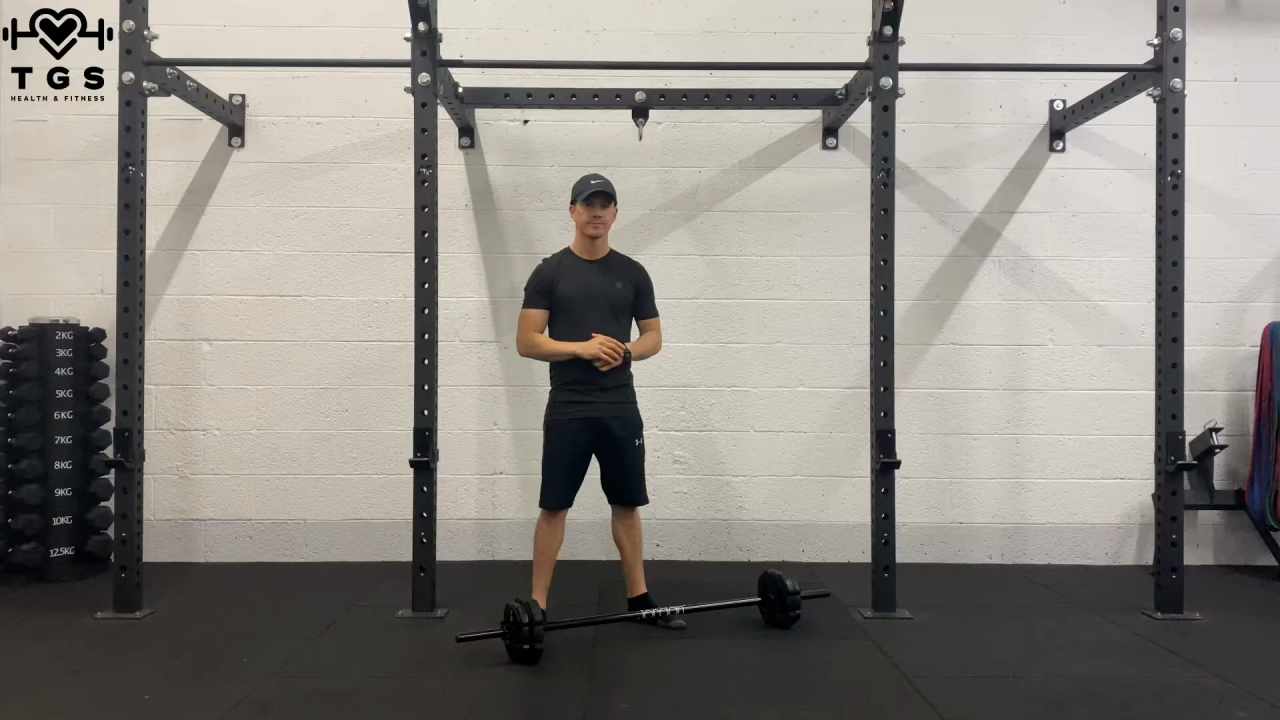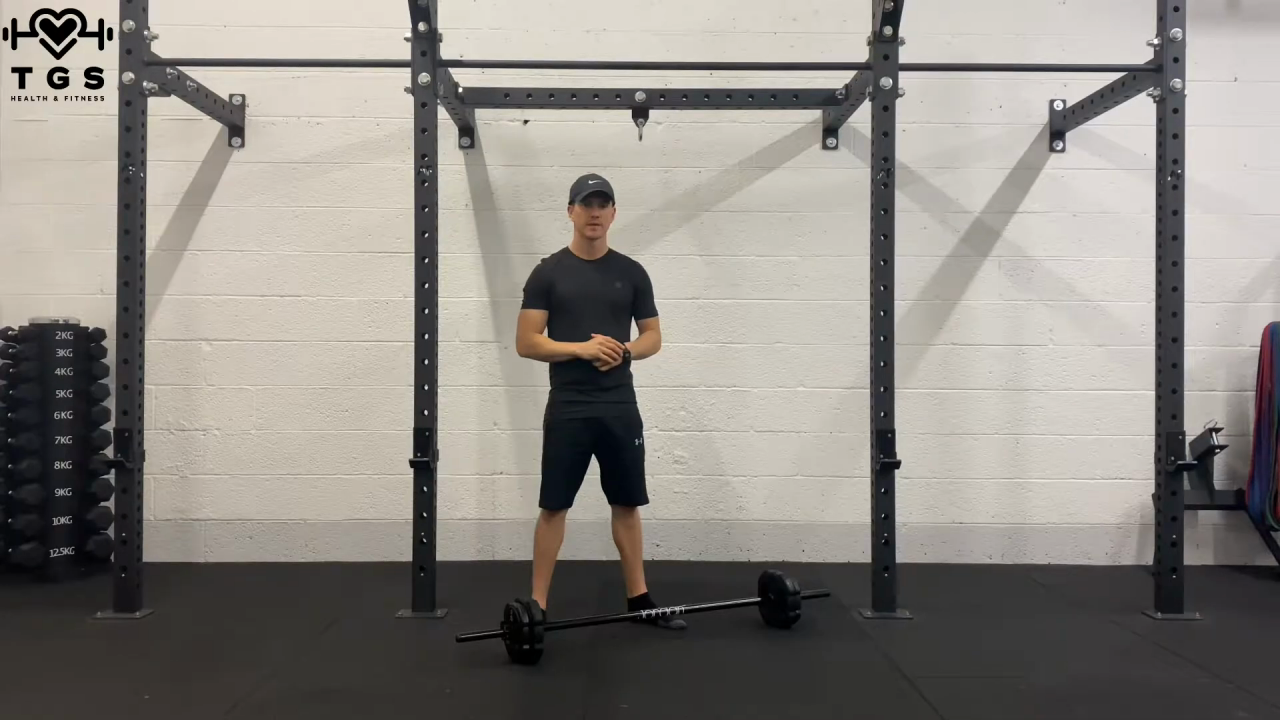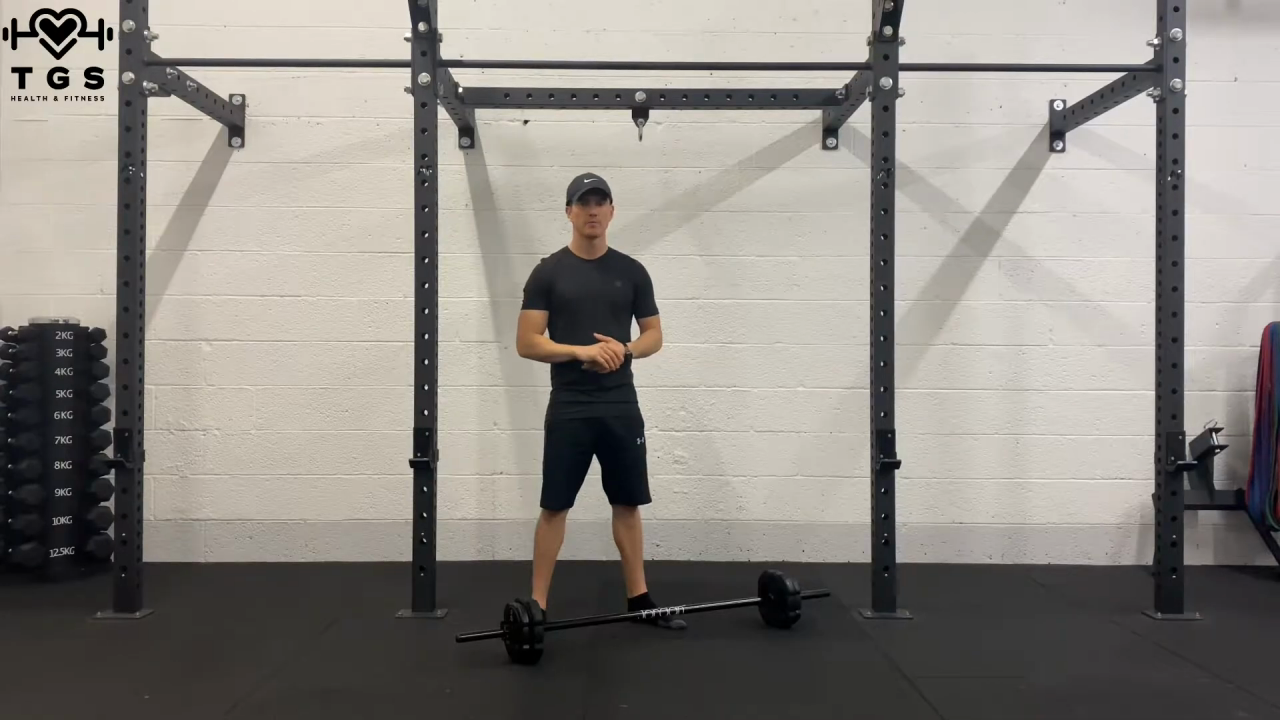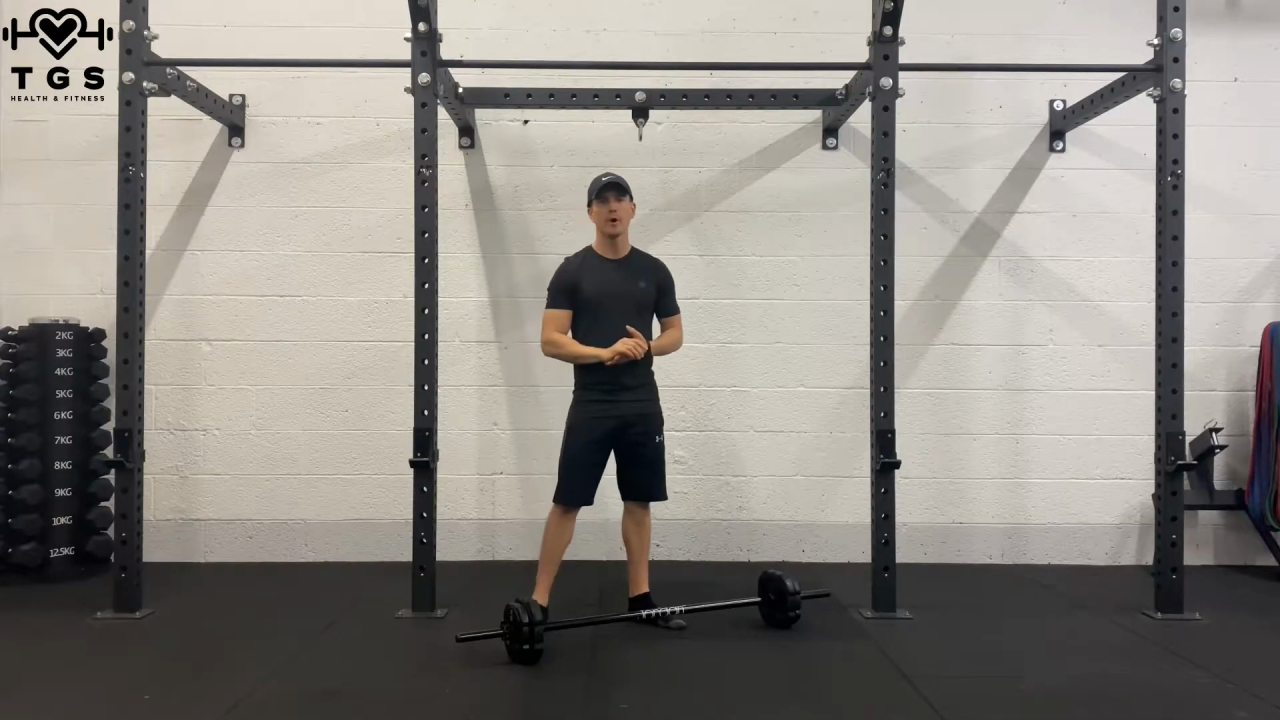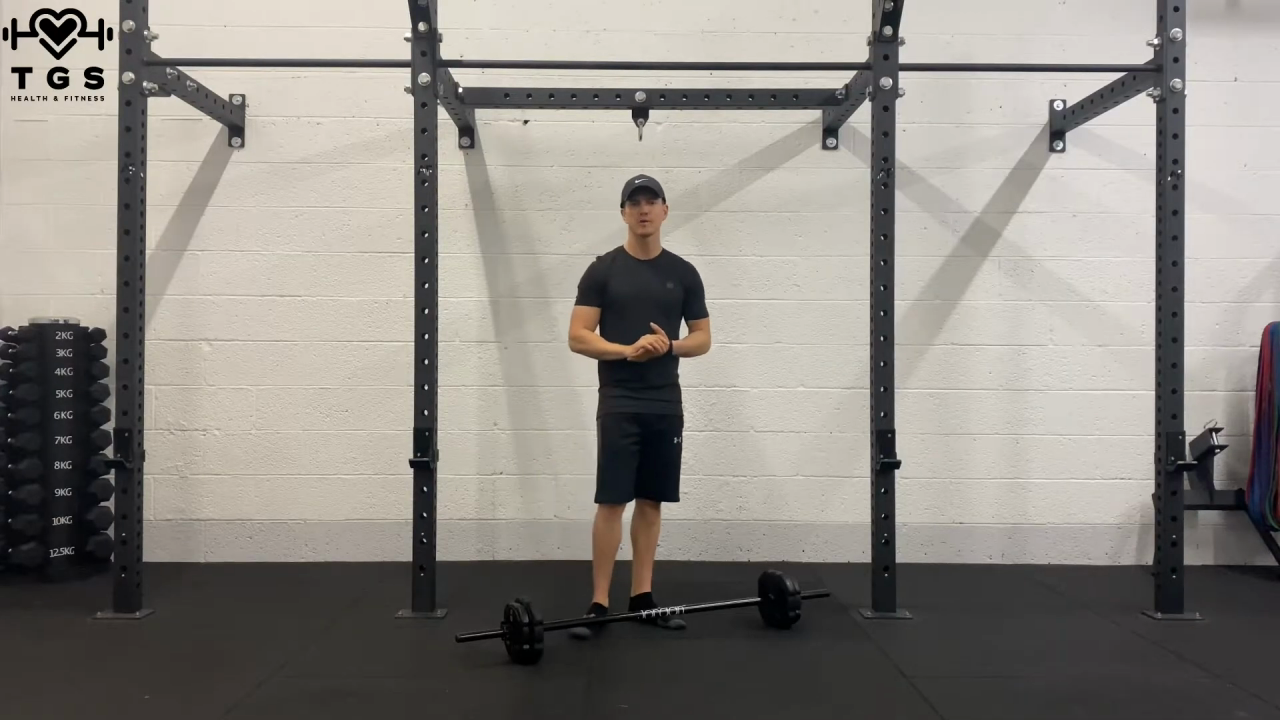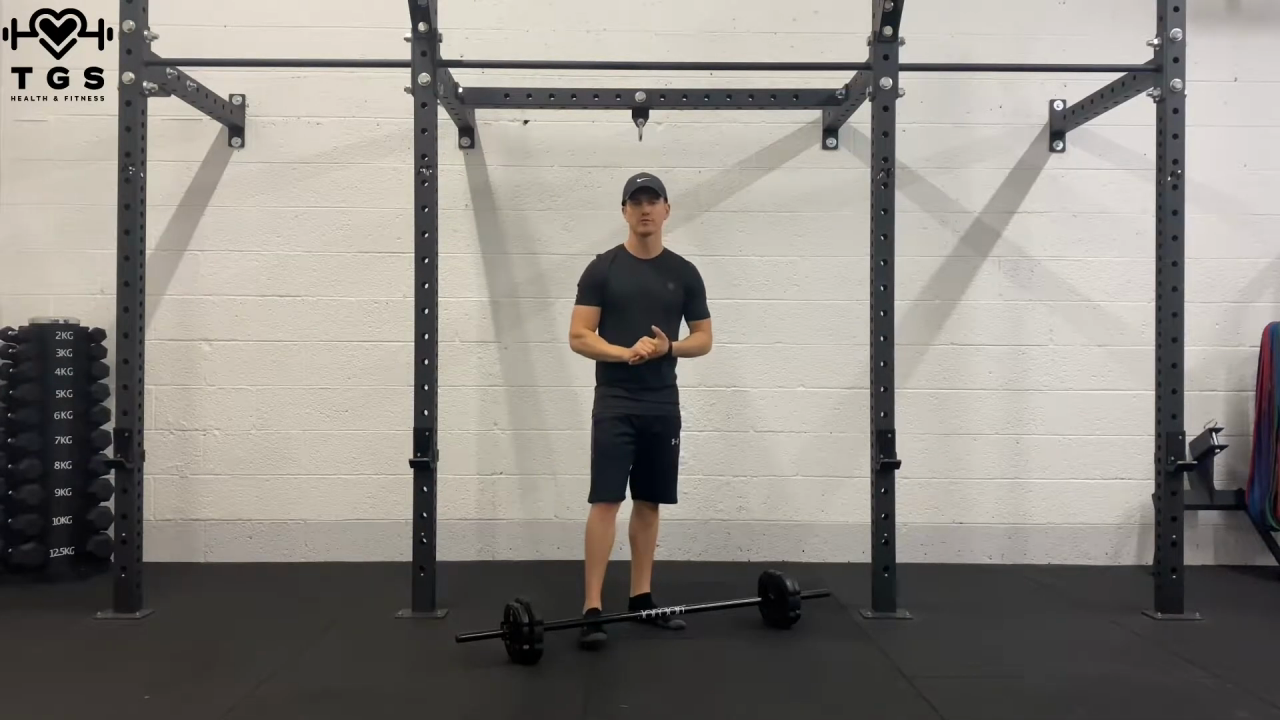
dt=0.5s
person 1, frame 1
left shoulder: (632, 273)
right shoulder: (550, 271)
left elbow: (654, 338)
right elbow: (526, 341)
left wrist: (624, 351)
right wrist: (582, 348)
left hip: (620, 407)
right hip: (568, 409)
left knee: (627, 503)
right knee: (554, 506)
left ankle: (638, 597)
right ankle: (537, 604)
person 1, frame 2
left shoulder: (631, 273)
right shoulder: (549, 272)
left elbow: (653, 337)
right elbow: (526, 342)
left wrist: (624, 350)
right wrist: (581, 348)
left hip: (620, 407)
right hip: (568, 408)
left knee: (627, 503)
right knee: (554, 506)
left ankle: (638, 596)
right ankle: (538, 603)
person 1, frame 3
left shoulder: (631, 271)
right shoulder: (548, 272)
left elbow: (654, 335)
right elbow: (527, 342)
left wrist: (624, 350)
right wrist: (581, 351)
left hip: (621, 406)
right hip: (570, 408)
left knee: (628, 503)
right knee: (555, 506)
left ankle: (639, 597)
right ankle: (538, 605)
person 1, frame 4
left shoulder: (654, 270)
right shoulder: (573, 271)
left elbow: (675, 333)
right elbow: (550, 341)
left wrist: (648, 347)
right wrist: (604, 353)
left hip: (643, 404)
right hip: (592, 406)
left knee: (640, 501)
right knee: (568, 502)
left ankle: (640, 596)
right ankle: (539, 601)
person 1, frame 5
left shoulder: (683, 273)
right shoulder: (603, 270)
left elbow: (703, 338)
right elbow: (578, 337)
left wrist: (670, 345)
right wrist: (628, 349)
left hip: (665, 403)
right hip: (619, 401)
left knee: (651, 501)
right knee: (612, 501)
left ankle: (642, 595)
right ankle: (599, 602)
person 1, frame 6
left shoulder: (684, 272)
right shoulder: (602, 269)
left elbow: (703, 338)
right elbow: (578, 336)
left wrist: (667, 347)
right wrist: (626, 352)
left hip: (662, 405)
right hip: (615, 403)
left knee: (649, 503)
right knee: (605, 502)
left ankle: (641, 596)
right ankle: (592, 608)
